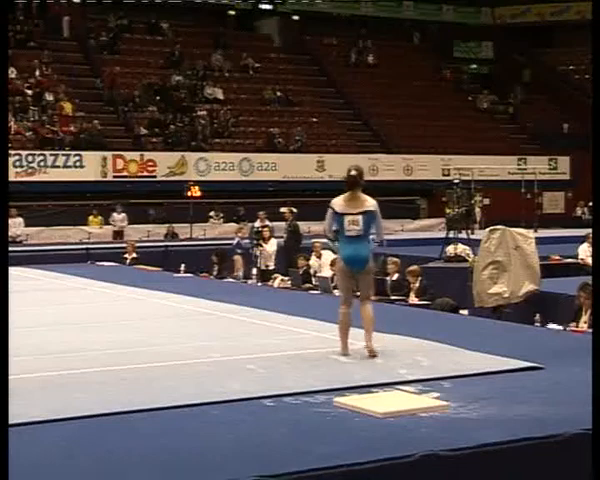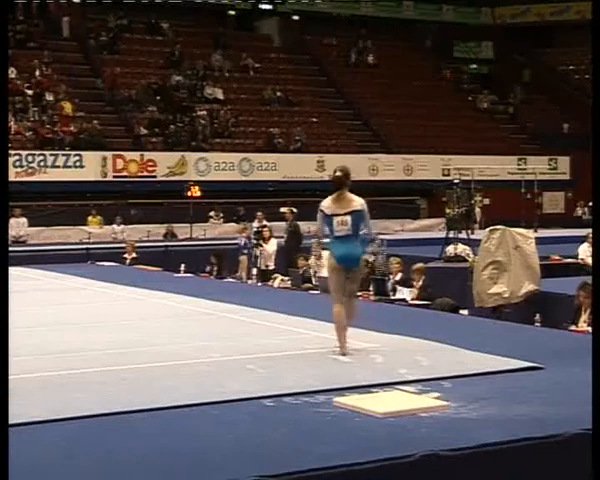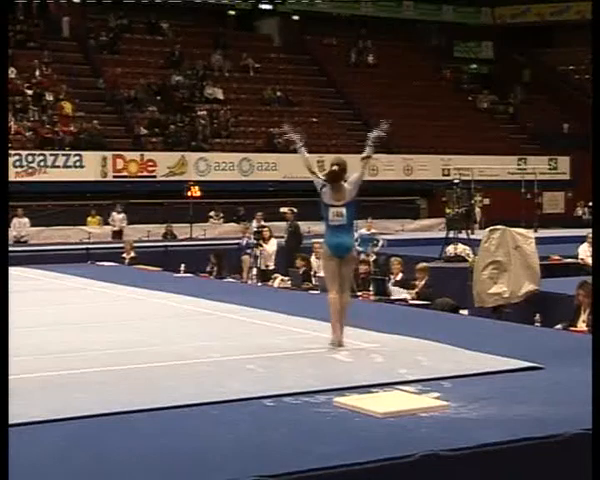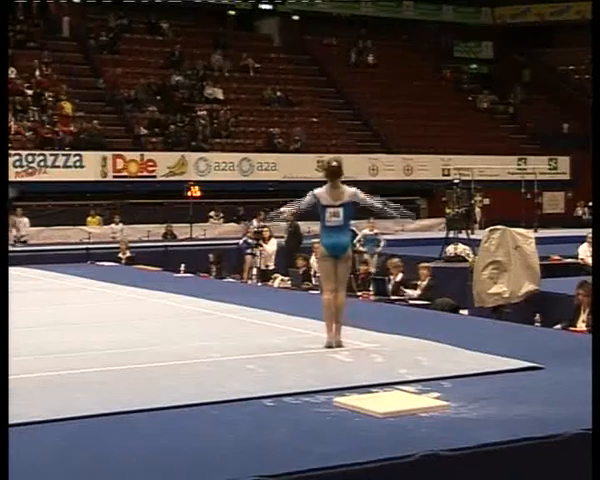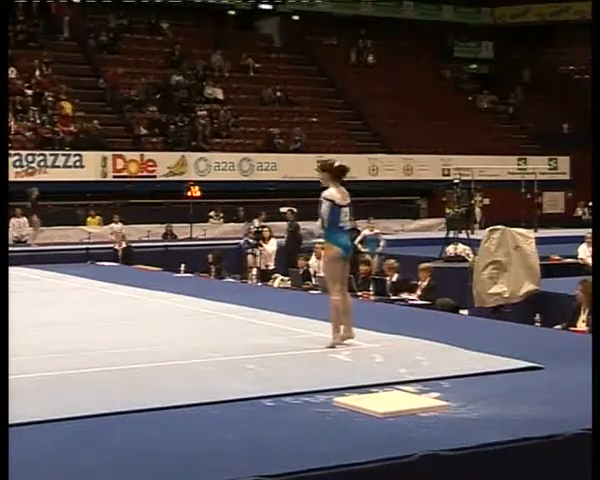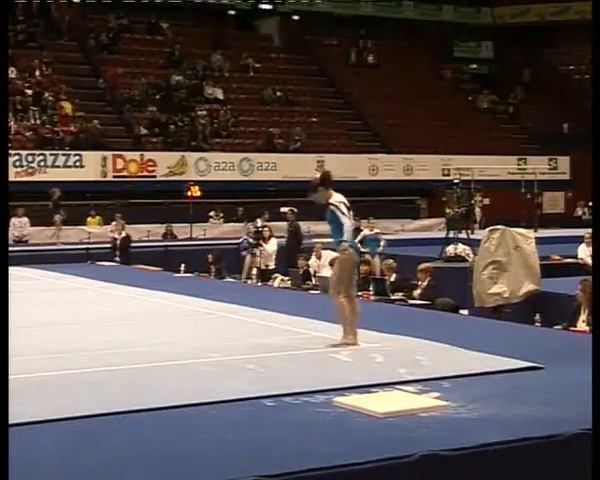
dt=0.4s
person 1, frame 1
left shoulder: (336, 203)
right shoulder: (371, 203)
left elbow: (328, 230)
right elbow: (379, 232)
left hip: (345, 255)
right hip: (364, 255)
left knee: (345, 303)
right knee: (366, 301)
left ankle: (344, 347)
right ankle: (369, 342)
person 1, frame 2
left shoulder: (325, 204)
right shoulder: (360, 202)
left elbow: (320, 231)
right elbow: (368, 229)
right wrist: (364, 245)
left hip: (337, 255)
right hip: (355, 253)
left knee: (338, 301)
right knee: (350, 298)
left ankle: (343, 345)
right ankle: (343, 339)
person 1, frame 3
left shoulder: (323, 190)
right shoulder: (350, 189)
left elbow: (310, 168)
right elbow: (363, 165)
left wrist: (299, 144)
right wrist: (372, 140)
left hip: (330, 245)
right hip: (347, 245)
left knee: (334, 291)
right knee: (344, 290)
left ankle: (336, 332)
right ankle: (339, 332)
person 1, frame 4
left shoulder: (318, 193)
right shoulder: (351, 193)
left elbow: (299, 206)
right elbow: (372, 202)
left wrist: (284, 211)
right wrist: (390, 210)
left hip: (327, 244)
right hip: (344, 244)
left knee: (328, 290)
right knee: (341, 290)
left ankle: (330, 335)
right ankle: (338, 335)
person 1, frame 5
left shoulder: (327, 195)
right shoulder: (345, 194)
left elbow: (323, 222)
left hip: (333, 244)
right hip: (345, 242)
left knee: (335, 291)
right knee: (343, 290)
left ankle: (336, 335)
right ankle: (347, 330)
person 1, frame 6
left shoulder: (334, 202)
right shoulder: (337, 200)
left elbow: (347, 222)
left wrist: (344, 244)
left hip: (347, 250)
right hip: (349, 250)
left knee: (336, 292)
right knee: (349, 294)
left ankle: (348, 334)
right ankle: (352, 335)
